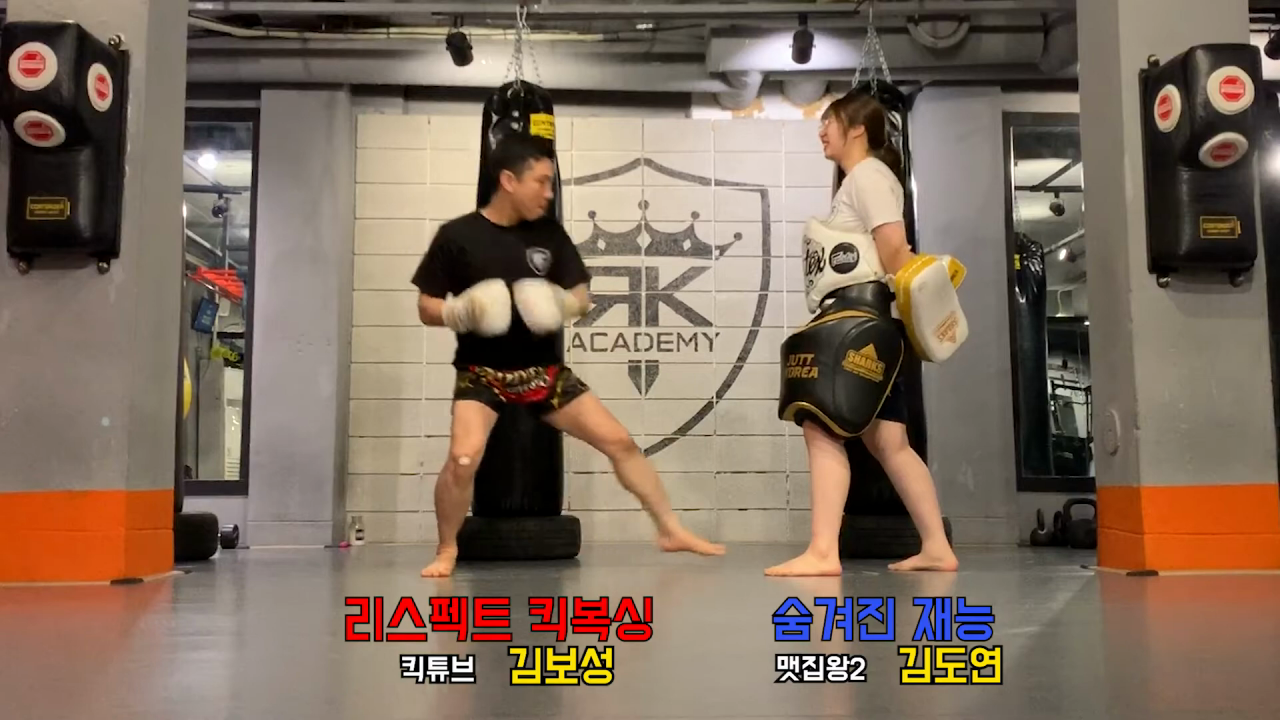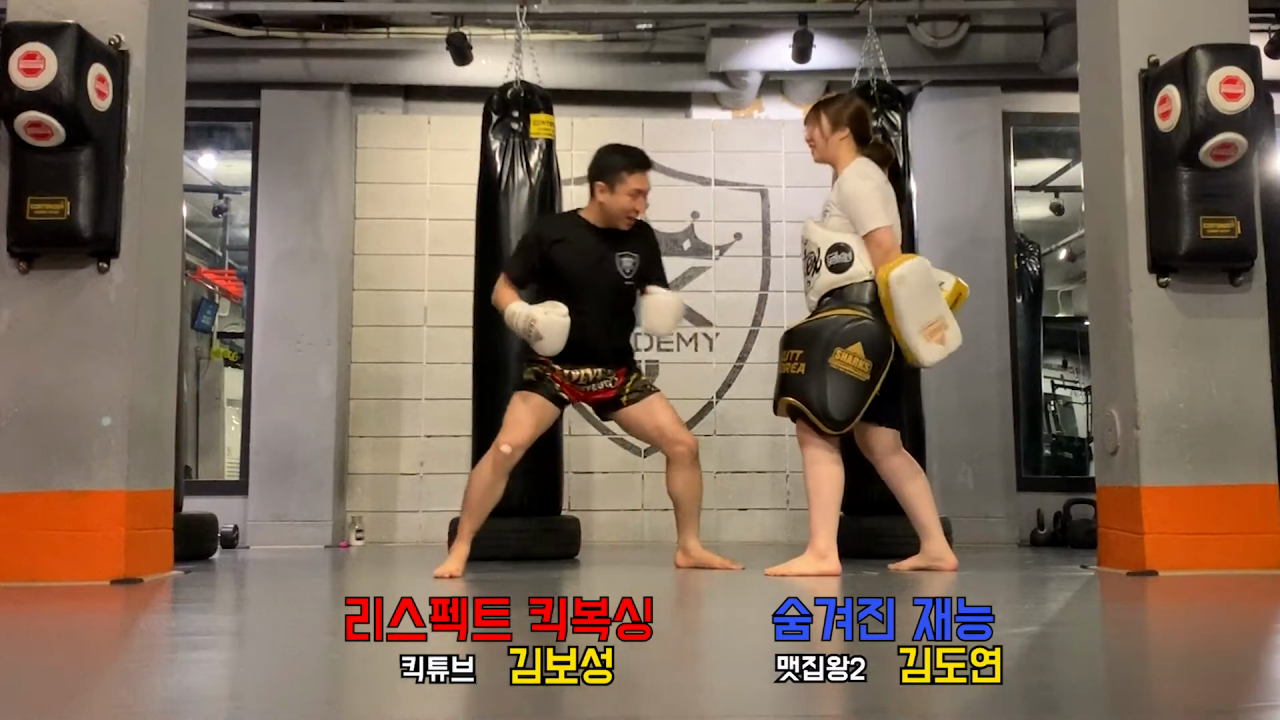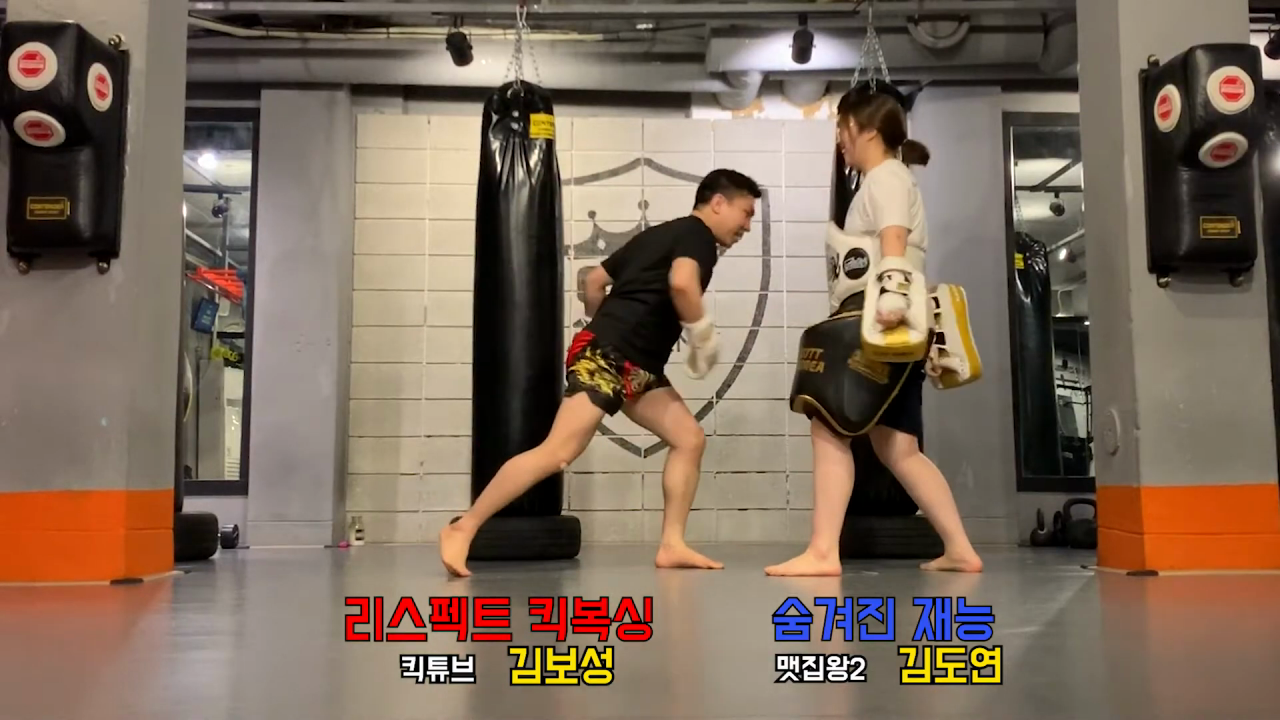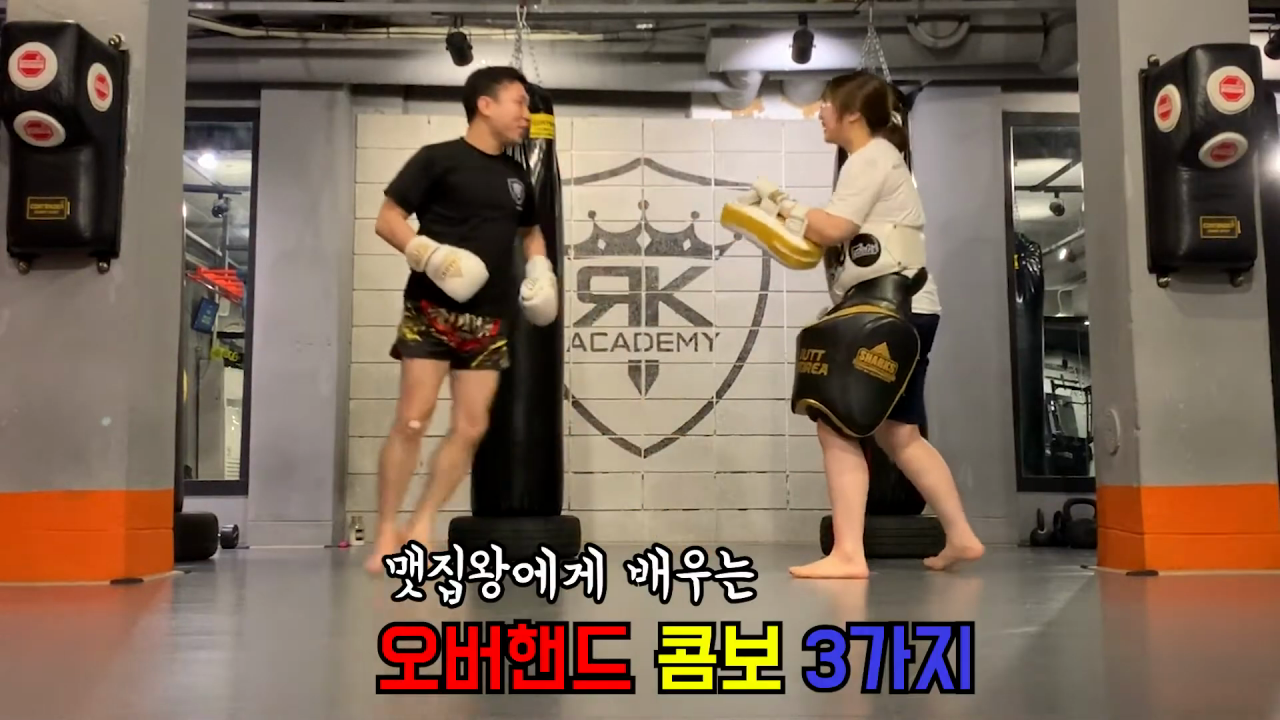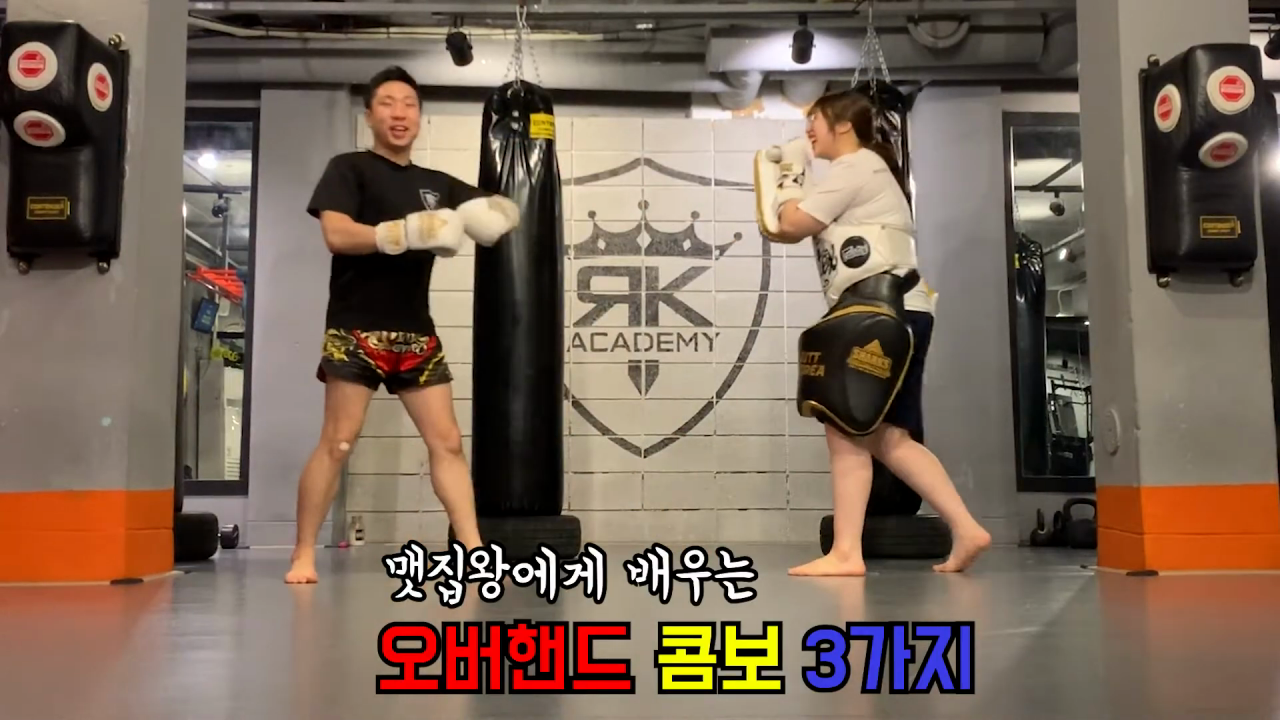
dt=1s
person 1, frame 1
left shoulder: (868, 175)
right shoulder: (860, 180)
left elbow: (894, 246)
right elbow: (890, 251)
left knee: (822, 428)
right knee: (886, 441)
left ankle: (823, 553)
right ankle: (937, 548)
person 1, frame 2
left shoulder: (856, 177)
right shoulder: (858, 179)
left elbow: (885, 250)
left knee: (815, 430)
right knee: (881, 444)
left ankle: (822, 552)
right ankle: (936, 548)
person 1, frame 3
left shoulder: (887, 177)
right shoulder: (879, 182)
left elbow: (895, 243)
left hip: (885, 328)
right hip: (882, 329)
left knee: (829, 428)
right knee: (897, 448)
left ankle: (823, 552)
right ankle: (960, 550)
person 1, frame 4
left shoulder: (869, 161)
right shoulder: (878, 158)
left elbow: (832, 230)
left wrist: (781, 204)
right hip: (903, 313)
left knee: (838, 428)
right knee: (901, 436)
left ankle: (847, 555)
right ankle: (960, 536)
person 1, frame 5
left shoulder: (852, 168)
right shoulder: (870, 171)
left elbow: (790, 224)
left wrist: (789, 177)
left hip: (883, 316)
right hip: (894, 316)
left knee: (846, 431)
right knee: (889, 440)
left ankle: (846, 552)
right ankle: (965, 530)
person 2, frame 1
left shoulder: (549, 232)
right shoulder: (457, 237)
left elbow: (582, 297)
right elbow: (427, 308)
left wrist: (559, 304)
right wrist: (463, 310)
left hip: (544, 370)
right hip: (482, 372)
left knee: (619, 442)
right knee: (464, 458)
left ankle: (672, 532)
right ankle: (447, 550)
person 2, frame 2
left shoulder: (641, 237)
right shoulder: (551, 233)
left elbow: (657, 295)
right elbow: (503, 291)
left wrist: (663, 308)
right wrist: (524, 317)
left hip: (616, 371)
right hip: (553, 366)
left knee: (683, 445)
right knee: (506, 449)
left ankle: (690, 547)
right ankle: (459, 550)
person 2, frame 3
left shoulder: (658, 236)
right shoulder: (696, 236)
left elbow: (595, 282)
right elbow: (682, 282)
left wrist: (601, 320)
right wrist: (703, 335)
left hip: (634, 365)
right hip: (607, 355)
left knee: (690, 439)
right knee: (558, 453)
left ankle: (672, 546)
right ankle: (462, 530)
person 2, frame 4
left shoulder: (516, 174)
right shoulder: (438, 159)
left elbow: (531, 231)
right elbow: (386, 220)
left wrist: (541, 272)
right wrist: (431, 256)
left hip: (488, 320)
right hip: (432, 310)
left knee: (471, 430)
right knee: (413, 421)
left ankle: (419, 530)
right ankle: (386, 532)
person 2, frame 5
left shoulder: (435, 184)
right shoulder: (348, 169)
left elbow: (502, 211)
right elbow: (337, 234)
left wrist: (490, 217)
right wrist: (407, 232)
left hip: (416, 334)
right hip: (357, 331)
left knee: (447, 441)
right knee: (338, 442)
left ankle: (473, 551)
right ankle: (304, 555)
